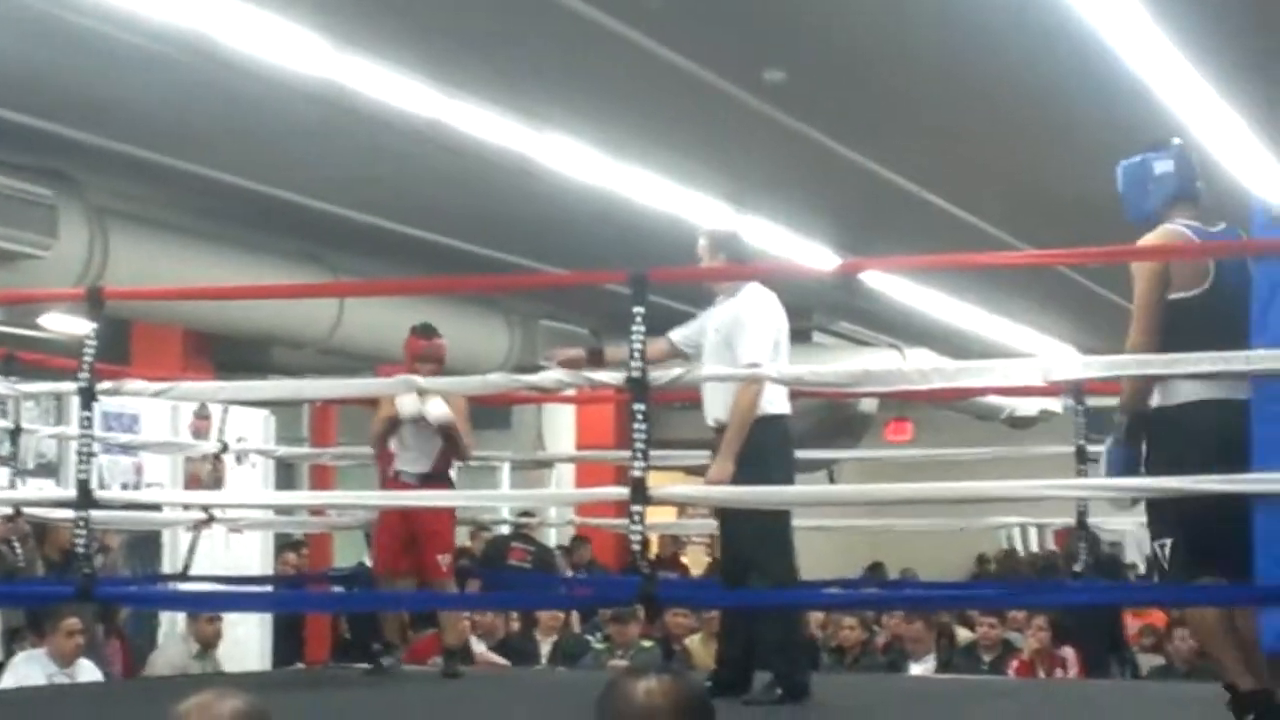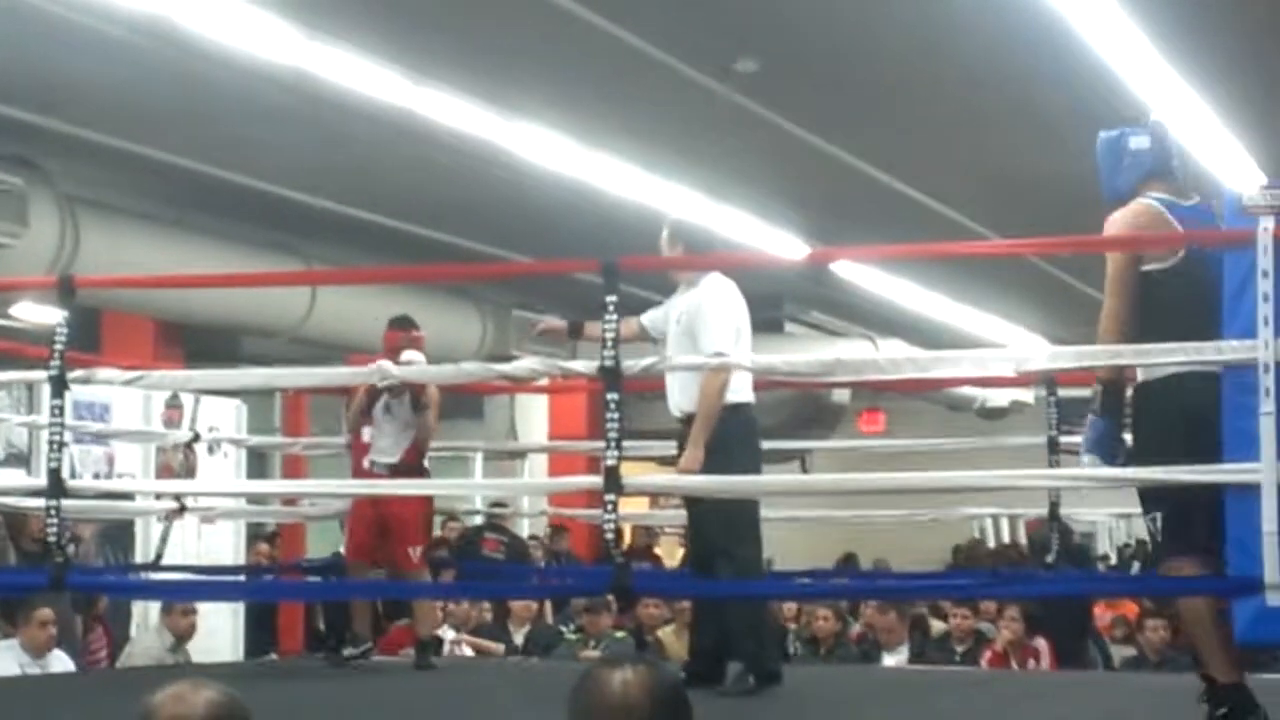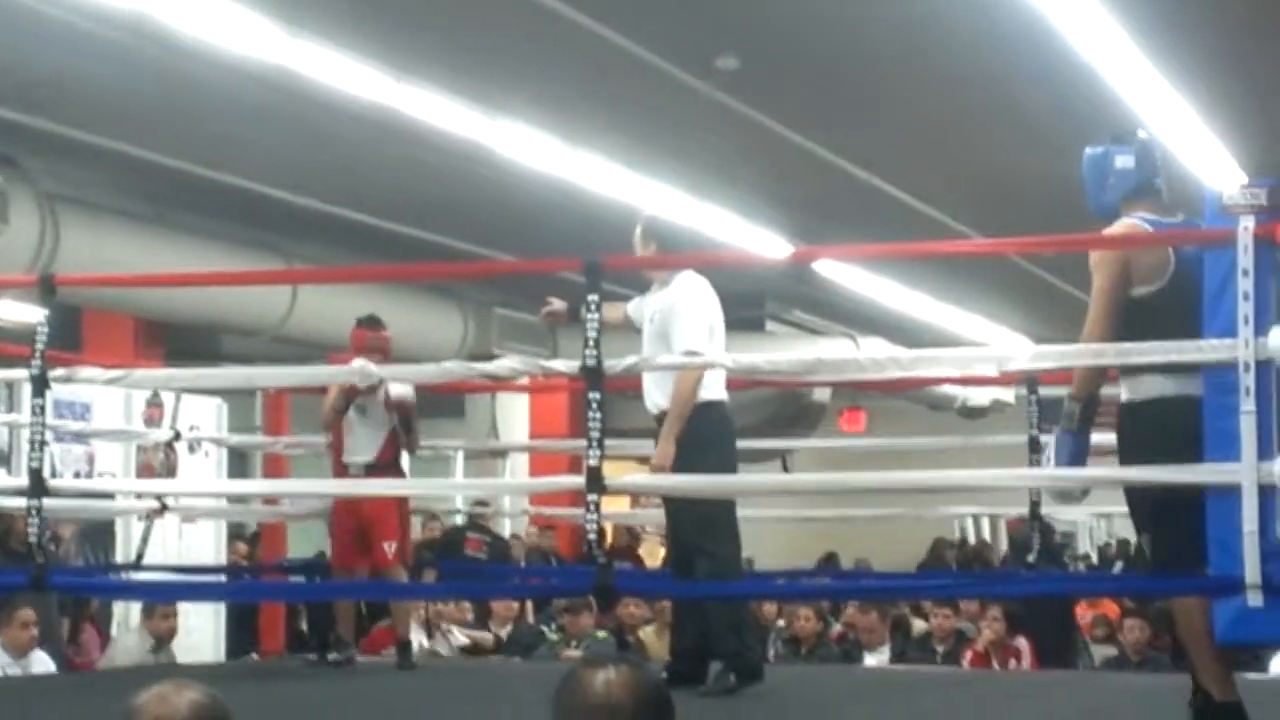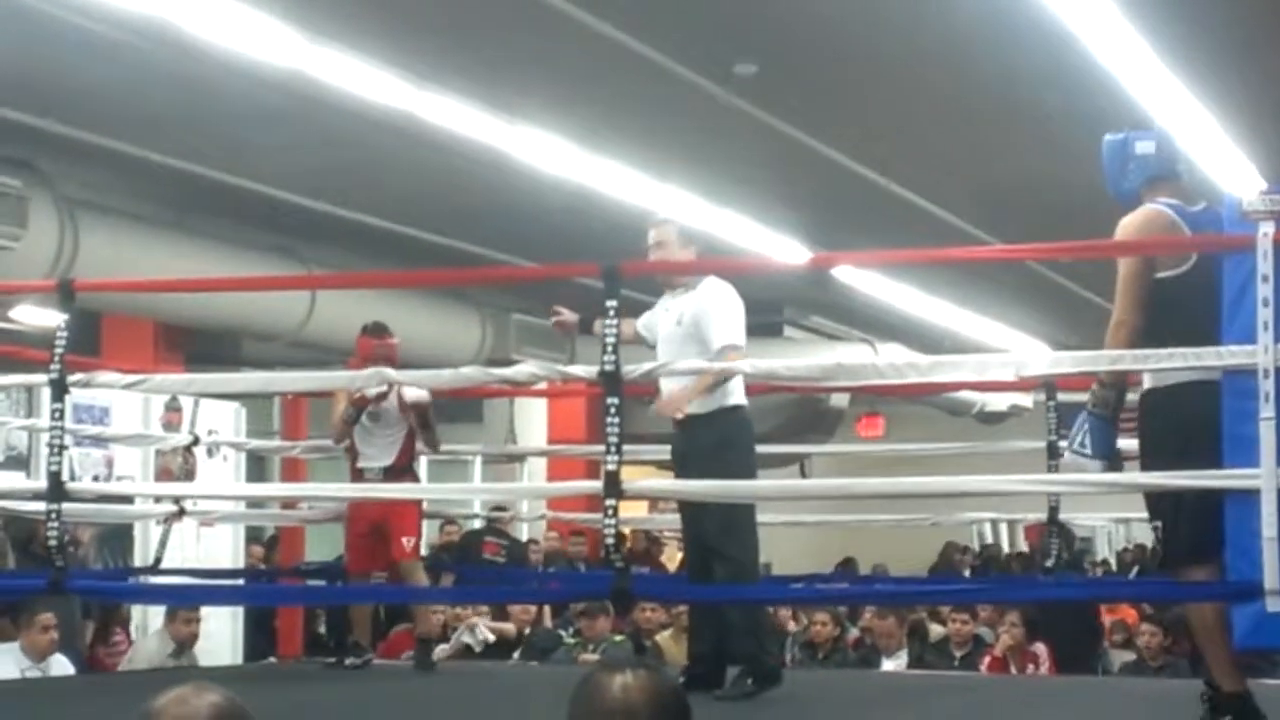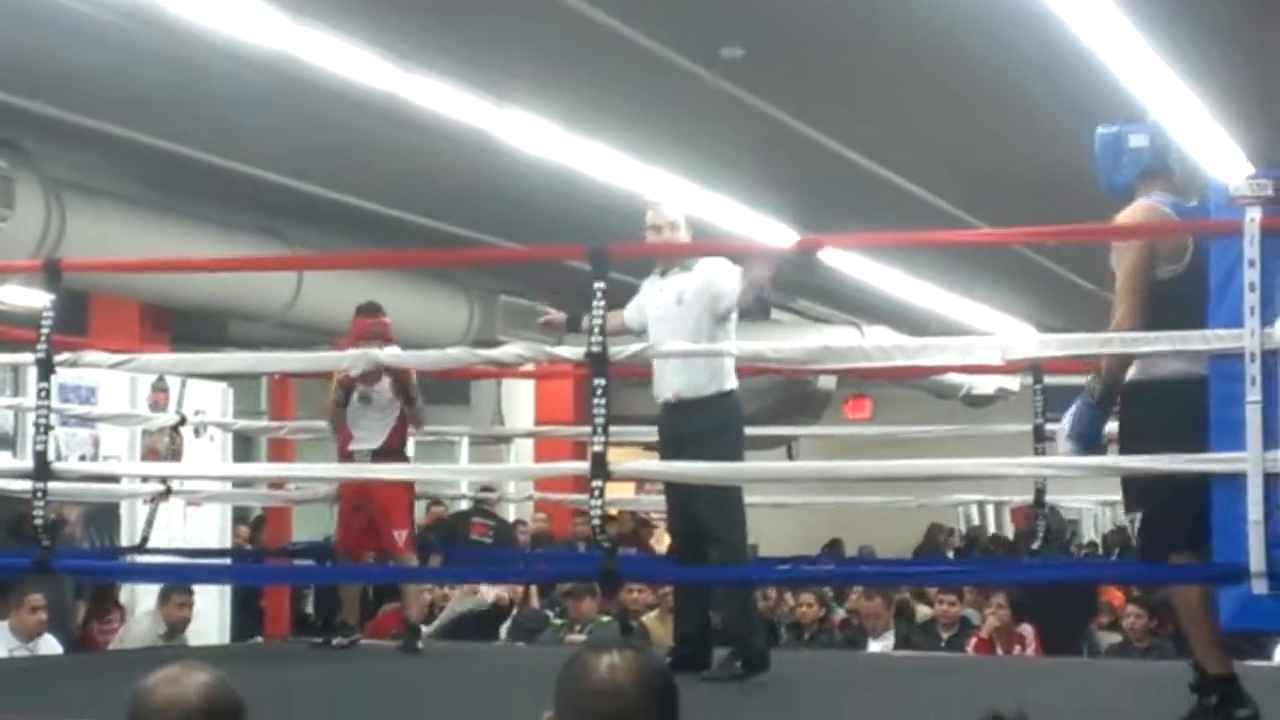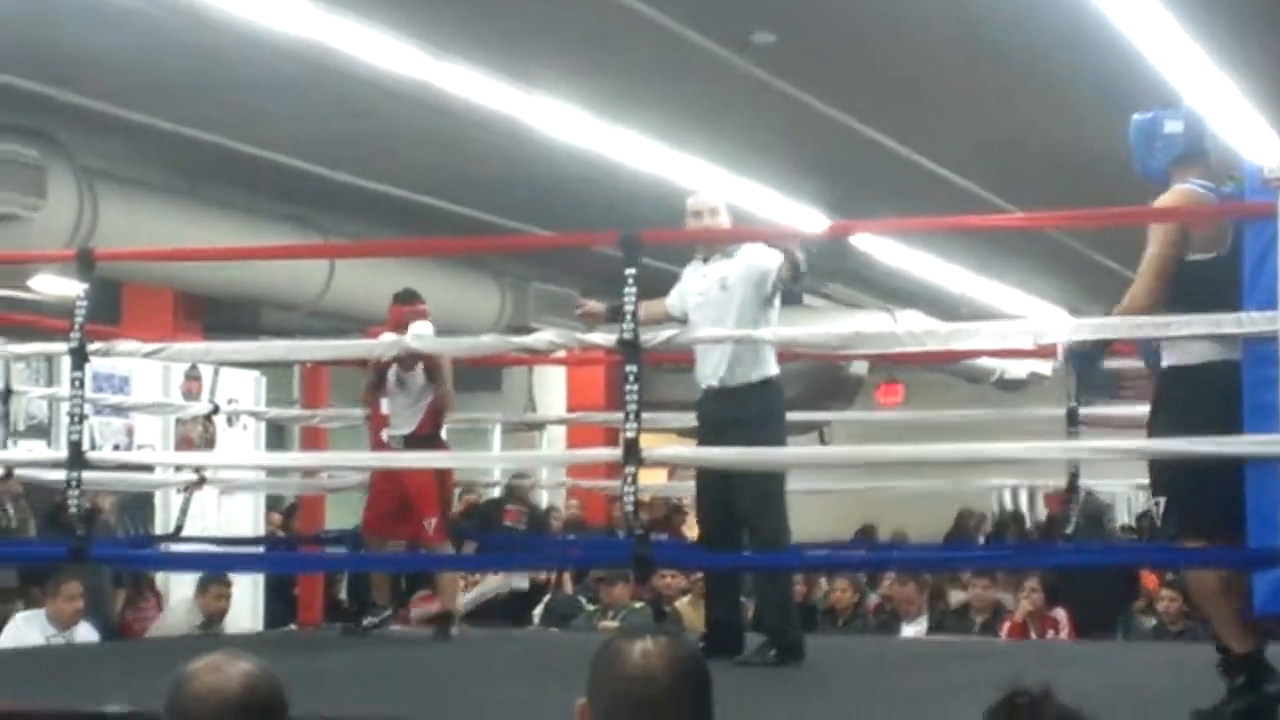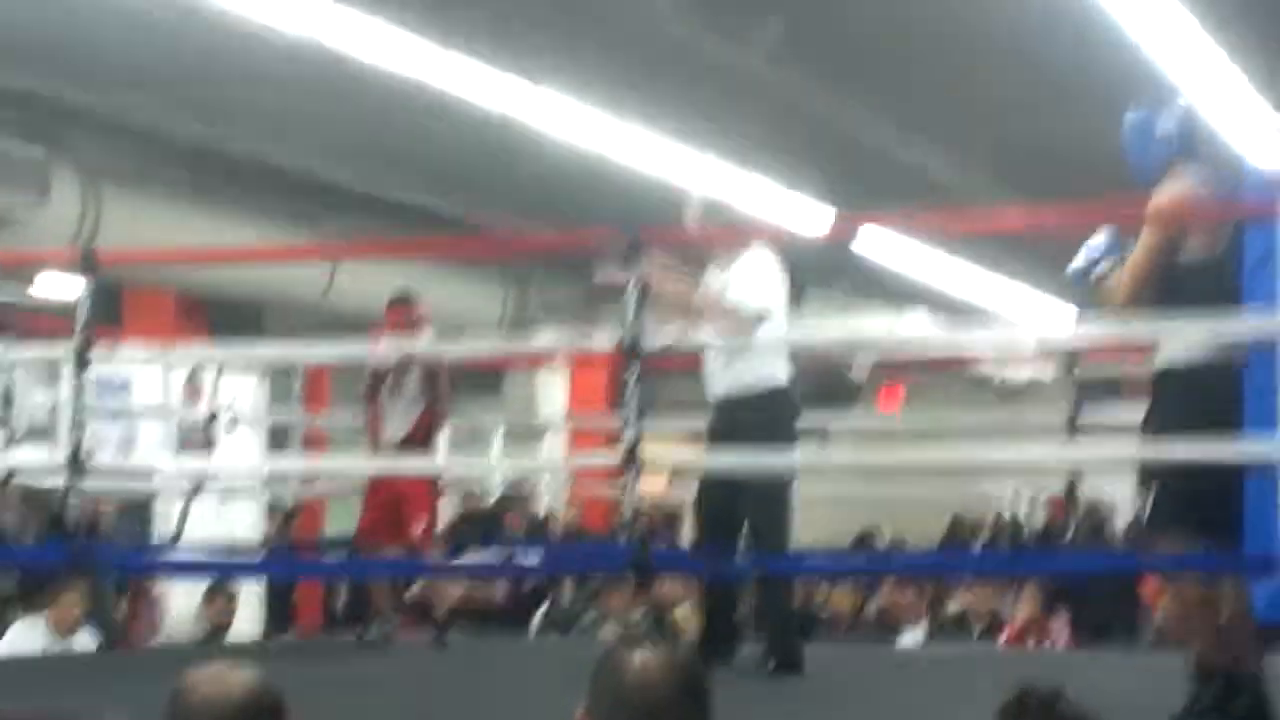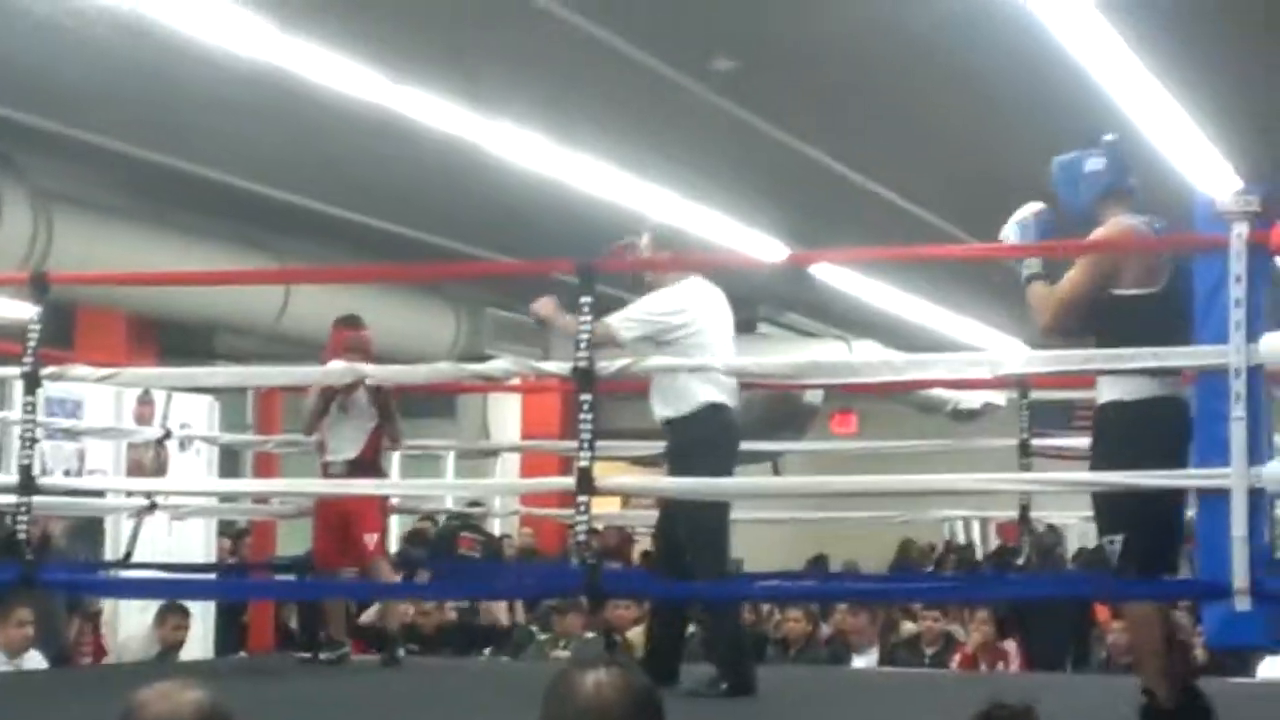
dt=0.2s
person 1, frame 1
left shoulder: (1158, 246)
right shoulder: (1239, 244)
left elbow: (1143, 347)
right elbow: (1250, 338)
left wrist: (1124, 433)
left hip: (1186, 422)
right hip: (1244, 418)
left knee: (1187, 577)
right knee: (1239, 576)
person 1, frame 2
left shoulder: (1128, 220)
right shoulder: (1214, 221)
left elbow: (1117, 324)
left wrist: (1104, 410)
left hip: (1168, 397)
right hip: (1224, 394)
left knee: (1180, 555)
right knee: (1213, 552)
person 1, frame 3
left shoulder: (1118, 240)
right shoulder: (1199, 236)
left elbow: (1099, 342)
left wrist: (1073, 424)
left hip: (1154, 414)
right hip: (1210, 410)
left knee: (1178, 567)
right knee: (1198, 562)
person 1, frame 4
left shoulder: (1140, 224)
right shoulder: (1216, 223)
left elbow: (1126, 327)
right elbow: (1230, 320)
left wrist: (1098, 411)
left hip: (1175, 402)
right hip: (1227, 399)
left knee: (1190, 558)
right knee: (1214, 554)
person 1, frame 5
left shoulder: (1136, 220)
left elbow: (1129, 323)
right elbow: (1212, 314)
left wrist: (1094, 398)
left hip: (1158, 396)
right hip: (1205, 393)
left knee: (1172, 550)
right knee: (1197, 545)
person 1, frame 6
left shoulder: (1175, 204)
left elbow: (1146, 299)
left wrist: (1096, 336)
left hip: (1194, 381)
left knee: (1188, 535)
right knee: (1227, 532)
person 1, frame 7
left shoulder: (1174, 199)
left elbow: (1127, 294)
left wrist: (1103, 268)
right wrist: (1132, 275)
left hip: (1191, 379)
right hip: (1233, 379)
left knee: (1172, 533)
right knee: (1222, 537)
person 1, frame 8
left shoulder: (1112, 238)
right shoulder: (1161, 242)
left elbow: (1051, 318)
left wrist: (1031, 262)
right wrist: (1080, 297)
left hip: (1131, 417)
right hip: (1169, 413)
left knee: (1133, 574)
right knee: (1151, 569)
person 2, frame 1
left shoulder: (755, 303)
right shoulder: (718, 313)
left elbow: (752, 384)
right elbow: (661, 348)
left wrist: (726, 457)
right wrist: (591, 356)
left hip: (760, 441)
right hip: (737, 443)
left knee: (768, 560)
right knee: (736, 561)
left ankle: (790, 677)
right ankle: (734, 671)
person 2, frame 2
left shoulder: (715, 292)
right shoulder: (682, 301)
left elbow: (719, 372)
right elbow: (634, 327)
left wrist: (696, 445)
right wrist: (571, 329)
left hip: (724, 430)
right hip: (701, 432)
left knee: (733, 547)
right knee: (704, 551)
left ankle: (759, 663)
right ankle: (706, 662)
person 2, frame 3
left shoulder: (687, 291)
right shoulder: (659, 297)
left elbow: (692, 370)
right elbow: (622, 313)
left wrist: (667, 440)
right wrist: (571, 311)
left hip: (699, 429)
right hip: (680, 431)
left knee: (712, 545)
right knee: (684, 549)
left ankle: (740, 660)
right ankle: (689, 661)
person 2, frame 4
left shoulder: (714, 294)
right shoulder: (669, 303)
left elbow: (734, 356)
right elbow: (635, 329)
left wrist: (688, 392)
right wrist: (582, 323)
left hip: (720, 431)
right hip: (692, 435)
left knee: (731, 549)
right knee: (699, 555)
left ankle: (759, 664)
right ankle: (707, 666)
person 2, frame 5
left shoulder: (713, 272)
right shoulder: (652, 287)
left elbow: (743, 290)
right elbow: (624, 321)
left wrist: (754, 281)
right wrist: (571, 322)
left hip: (713, 415)
right hip: (675, 417)
left knee: (722, 531)
right knee: (685, 537)
left ankle: (748, 648)
right ankle: (692, 647)
person 2, frame 6
left shoulder: (754, 259)
right shoulder: (694, 274)
left elbow: (785, 273)
right elbow: (667, 309)
left wrist: (790, 257)
right wrist: (610, 312)
left hip: (755, 401)
right hip: (714, 403)
left knee: (763, 520)
right knee: (714, 523)
left ankle: (782, 637)
right ankle: (723, 633)
person 2, frame 7
left shoulder: (756, 270)
right shoulder: (724, 274)
left elbow: (729, 316)
right elbow: (701, 306)
left wrist: (663, 282)
right wrist: (655, 280)
left hip: (763, 410)
right hip: (729, 411)
left knee: (766, 531)
right knee: (713, 524)
left ankle: (783, 649)
right ankle: (716, 639)
person 2, frame 8
left shoulder: (674, 301)
right shoulder: (702, 294)
left elbow: (600, 334)
left wrist: (553, 314)
left hip: (702, 432)
right hip: (696, 432)
left knee: (704, 552)
right knee: (669, 548)
left ankle: (734, 672)
right ankle: (661, 662)
person 3, frame 1
left shoulder: (452, 399)
right shoulder: (393, 393)
left elbow: (466, 449)
right elbow: (376, 443)
left wrist: (449, 430)
right wrist: (391, 420)
left hip: (434, 492)
right hip: (397, 489)
left knee: (441, 575)
right knee: (386, 572)
left ankle: (452, 654)
right ankle: (390, 646)
person 3, frame 2
left shoulder: (427, 389)
right shoulder: (373, 380)
left elbow: (424, 440)
right elbow: (352, 426)
left wrist: (417, 395)
right wrist: (371, 393)
left hip: (408, 484)
right hip: (371, 481)
left knee: (415, 566)
right knee: (356, 561)
left ankle: (425, 646)
right ankle: (360, 639)
person 3, frame 3
left shoulder: (396, 388)
right shoulder: (343, 382)
left elbow: (411, 446)
right elbow: (326, 423)
left wrist: (406, 414)
right wrist: (347, 394)
left hip: (384, 483)
right hip: (348, 481)
left knee: (391, 564)
right knee: (342, 567)
left ankle: (404, 645)
right ankle: (344, 644)
person 3, frame 4
left shoulder: (406, 391)
right shoulder: (348, 391)
left elbow: (433, 445)
right elbow: (337, 436)
left wrist: (425, 417)
right wrist: (358, 405)
left hip: (400, 486)
right hip: (363, 488)
left knee: (409, 562)
right knee: (358, 570)
left ankle: (425, 643)
right ankle: (361, 647)
person 3, frame 5
left shoulder: (398, 372)
right shoulder: (346, 370)
left elbow: (419, 421)
right elbow: (333, 419)
left wrist: (406, 385)
right wrist: (345, 385)
left hip: (391, 468)
right hip: (355, 468)
left knee: (402, 548)
right knee: (348, 550)
left ankle: (413, 629)
right ankle: (349, 627)
person 3, frame 6
left shoulder: (436, 356)
left elbow: (445, 404)
right elbow: (369, 402)
left wrist: (431, 364)
right wrist: (379, 368)
left hip: (426, 455)
right hip: (391, 453)
left knee: (436, 537)
right knee: (374, 532)
left ankle: (446, 618)
right ankle: (380, 606)
person 3, frame 7
left shoulder: (428, 366)
right shoulder: (386, 364)
left elbow: (439, 415)
right elbow: (370, 405)
left wrist: (433, 377)
right wrist: (378, 376)
left knee: (420, 541)
right knee: (370, 539)
right ankle: (384, 616)
person 3, frame 8
left shoulder: (375, 385)
right shoulder: (323, 383)
left elbow: (394, 439)
right elbow: (308, 428)
left wrist: (386, 407)
right wrist: (326, 396)
left hip: (365, 481)
right hip: (331, 482)
left knee: (375, 558)
right knee: (327, 564)
left ankle: (393, 639)
right ankle: (337, 642)
